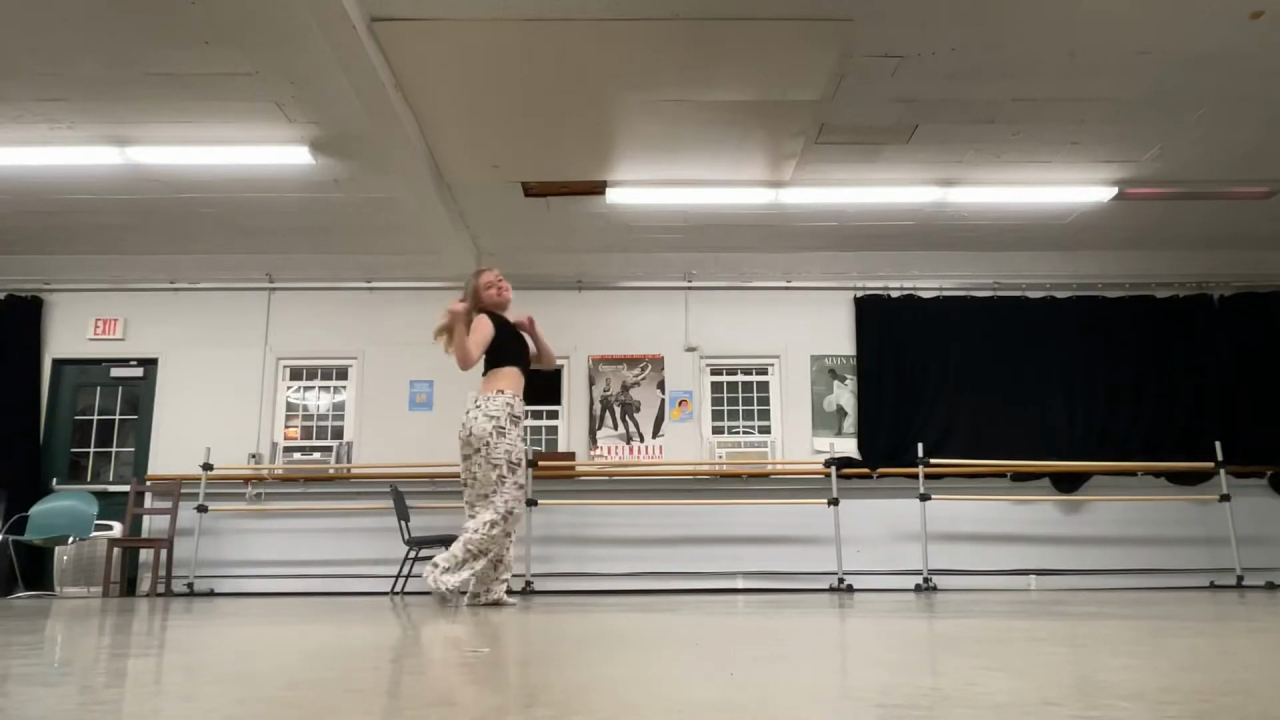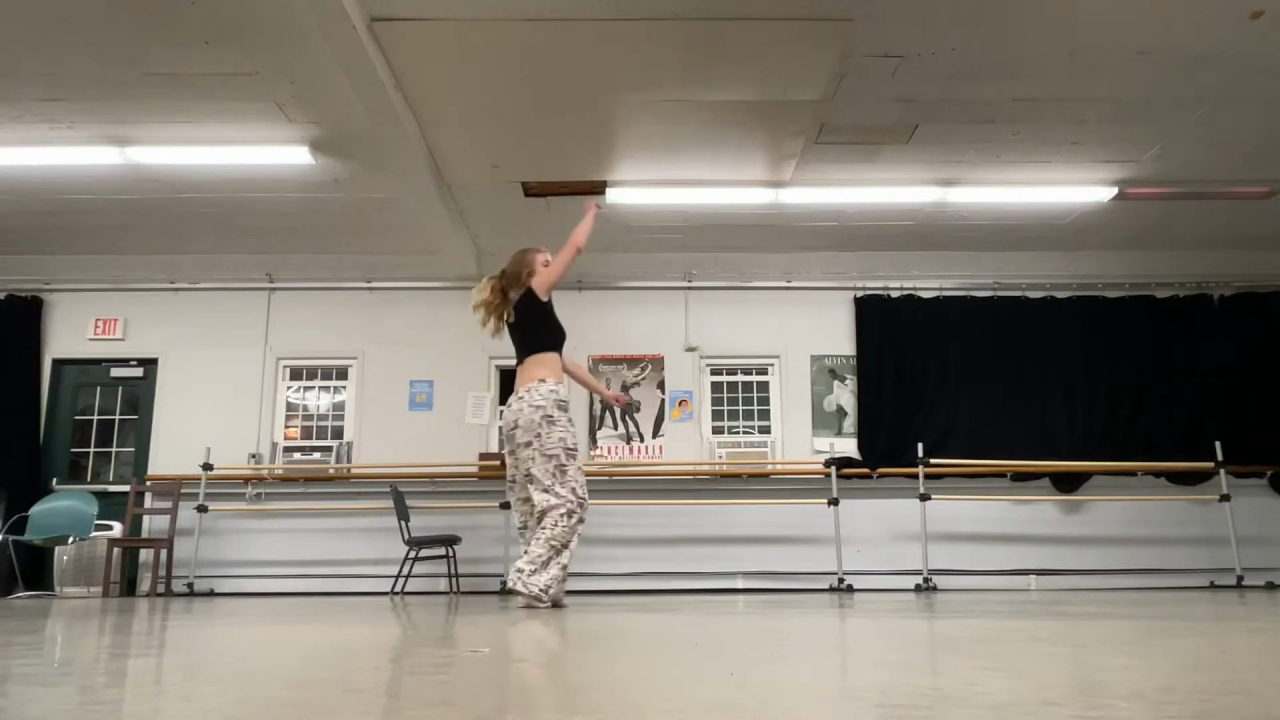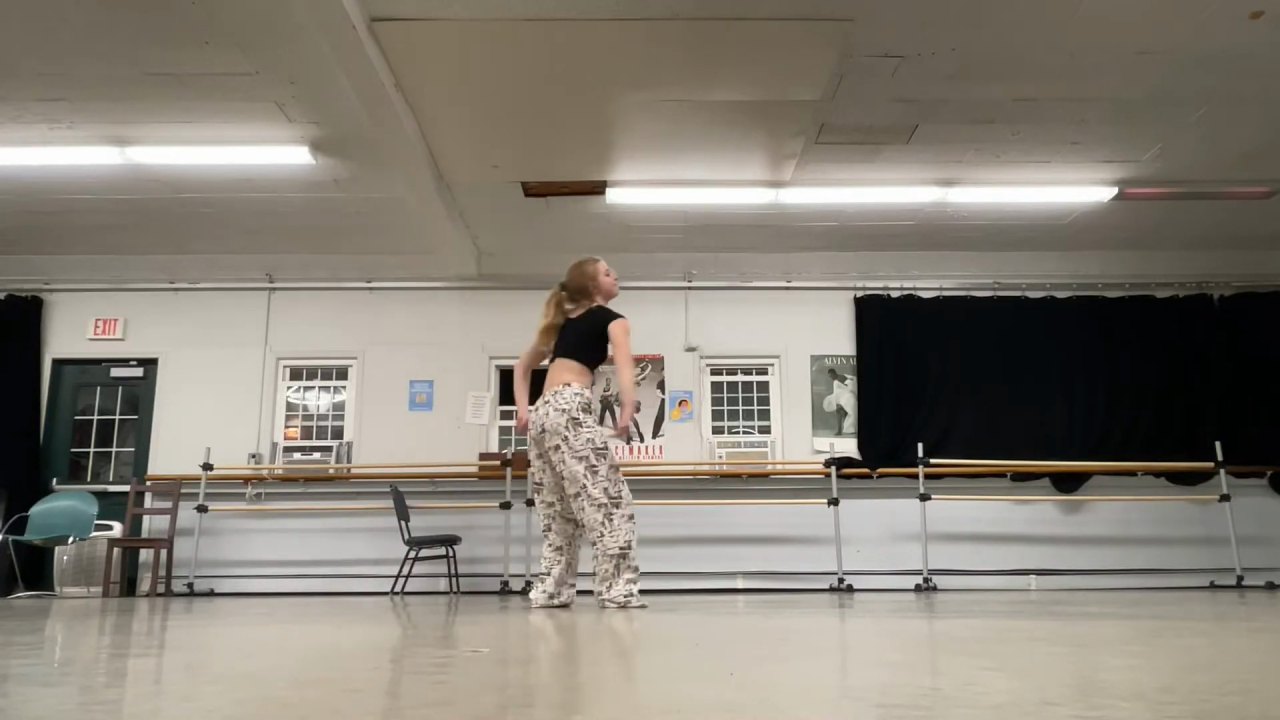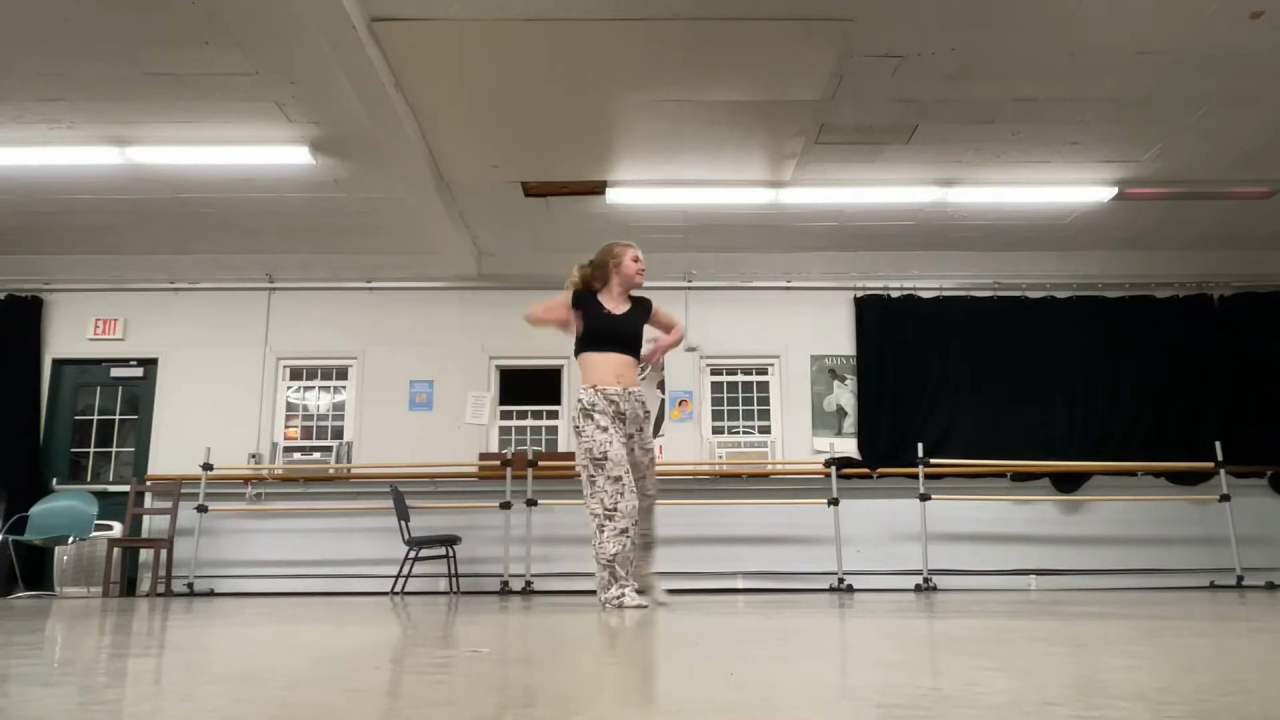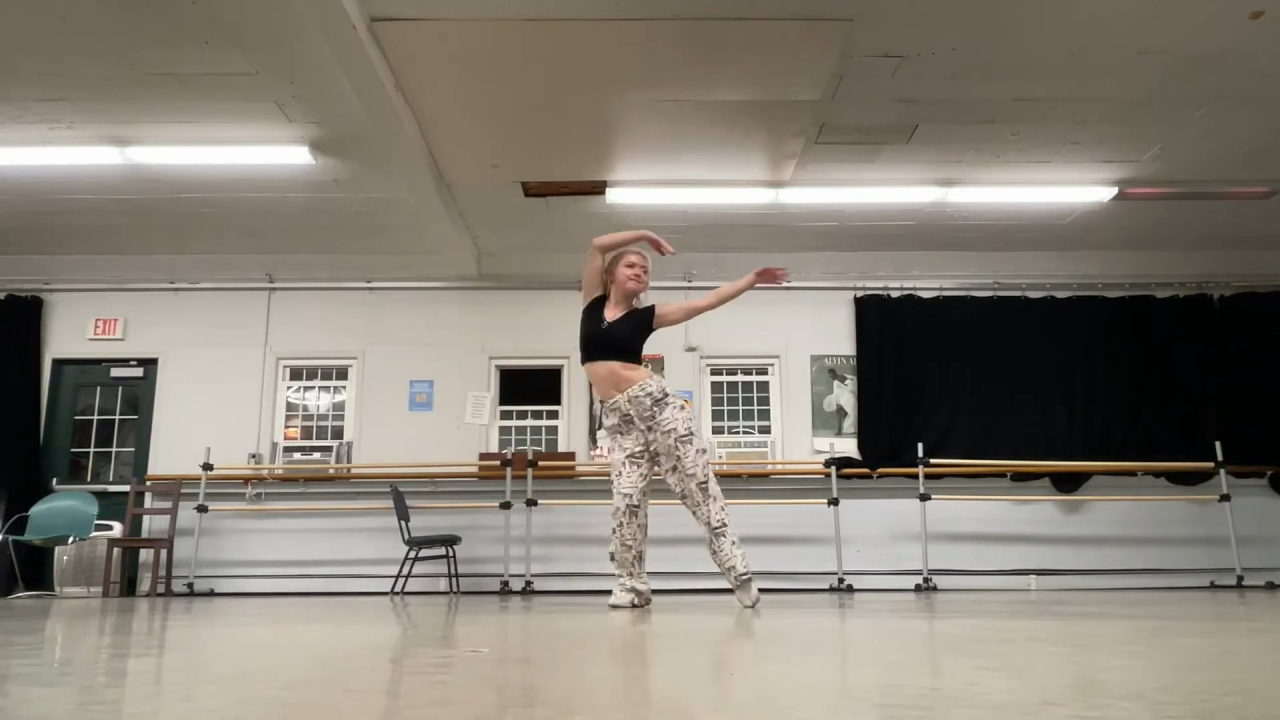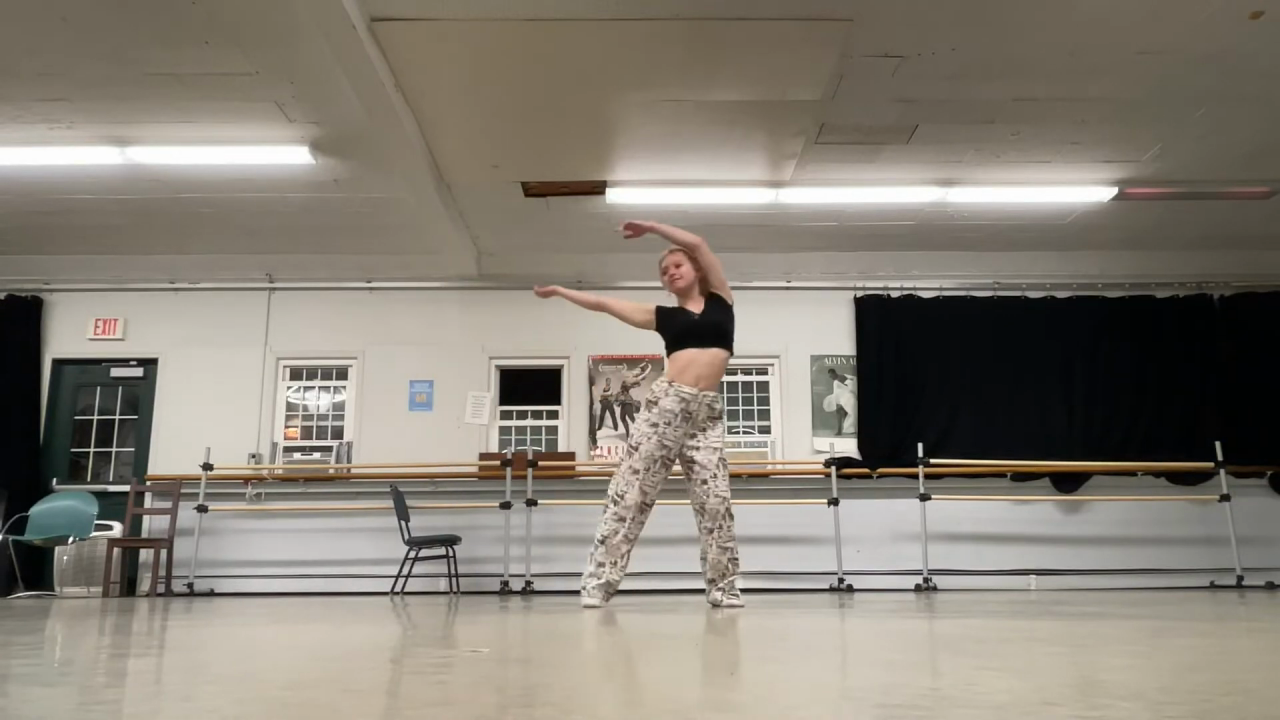
dt=0.5s
person 1, frame 1
left shoulder: (514, 329)
right shoulder: (486, 320)
left elbow: (547, 361)
right elbow: (465, 360)
left wrist: (533, 332)
right wrist: (457, 321)
left hip: (497, 416)
right hip: (497, 413)
left knee: (489, 506)
right knee: (503, 504)
left ankle: (486, 588)
right ankle: (445, 570)
person 1, frame 2
left shoulder: (516, 316)
right shoulder: (532, 296)
left elbow: (558, 362)
right elbow: (574, 247)
left wrist: (603, 392)
right wrist: (590, 213)
left hip: (518, 408)
right hip: (542, 404)
left knee: (536, 506)
right knee: (568, 499)
left ankle: (541, 584)
right ankle: (530, 578)
person 1, frame 3
left shoulder: (568, 319)
right shoulder: (612, 319)
left elbow: (524, 363)
right elbow: (623, 358)
left wrist: (522, 408)
right wrist: (628, 406)
left hip: (545, 412)
right hip: (571, 408)
left knee: (560, 510)
right knee: (609, 499)
left ankle: (550, 590)
right ankle: (617, 588)
person 1, frame 4
left shoulder: (641, 305)
right shoulder: (580, 298)
left elbow: (676, 329)
right elbow: (534, 314)
left wrist: (664, 344)
right wrist: (559, 317)
left hip: (634, 405)
right hip: (593, 405)
left knee: (642, 496)
right knee: (613, 499)
left ankle: (641, 573)
right ankle: (614, 587)
person 1, frame 5
left shoulder: (646, 316)
right shoulder: (593, 302)
left elbow: (706, 303)
right elbow: (598, 245)
left wrist: (751, 278)
right wrist: (646, 235)
left hip: (655, 401)
right hip: (618, 416)
left knee: (698, 485)
right knee: (627, 498)
left ankle: (738, 572)
right ankle: (631, 585)
person 1, frame 6
left shoulder: (720, 299)
right shoulder: (663, 316)
left elbow: (697, 243)
right elbow: (606, 304)
left wrist: (649, 227)
right wrist: (561, 291)
left hip: (708, 411)
right hip: (666, 404)
left knee: (715, 499)
right knee: (631, 493)
left ankle: (721, 585)
right ankle: (599, 580)
